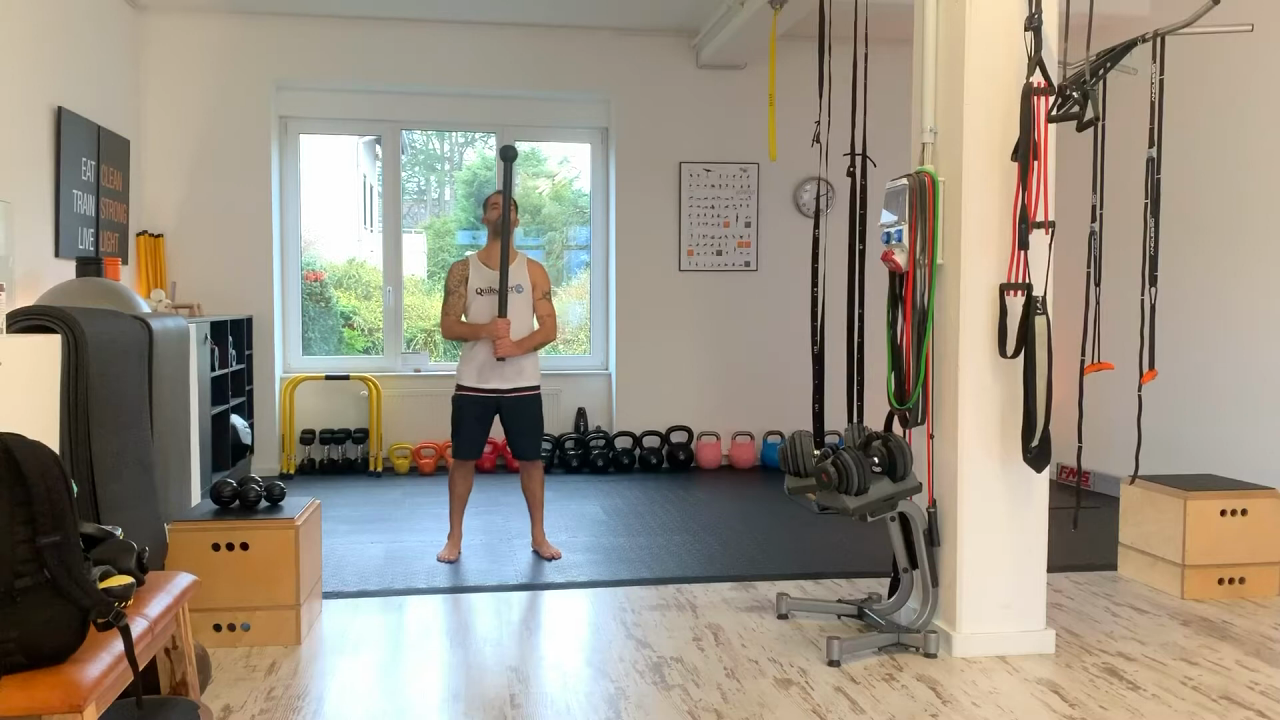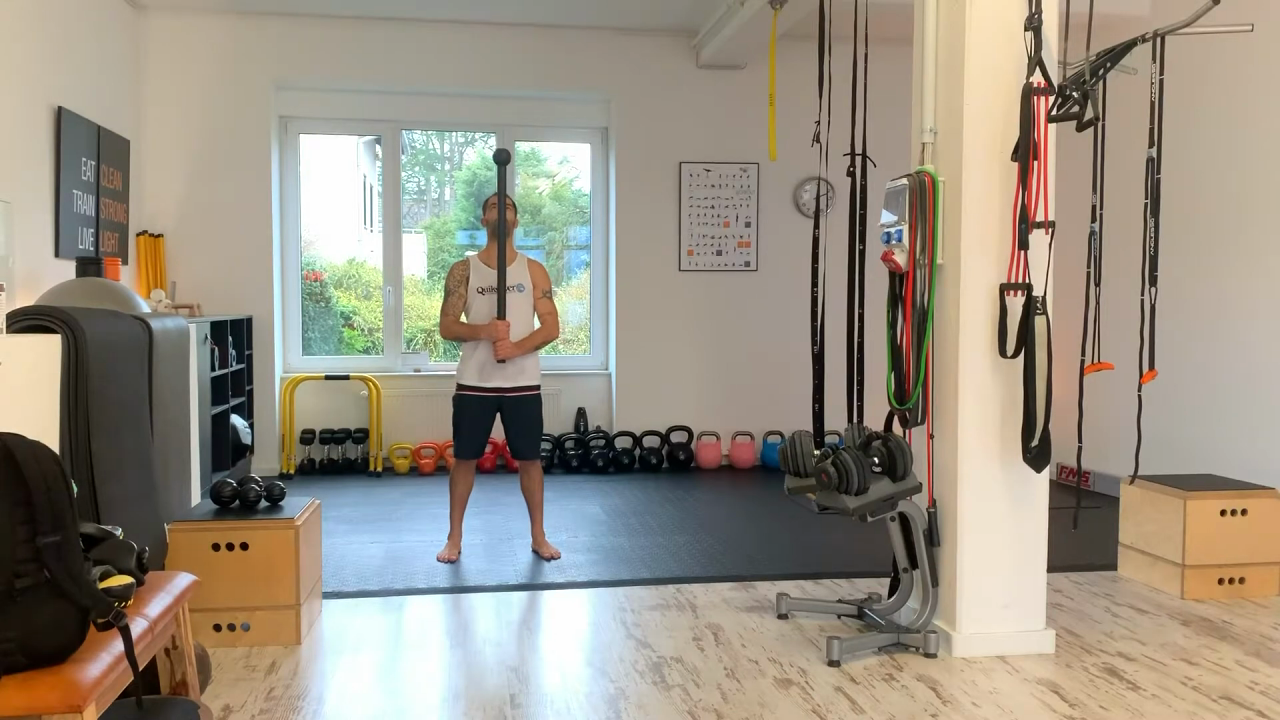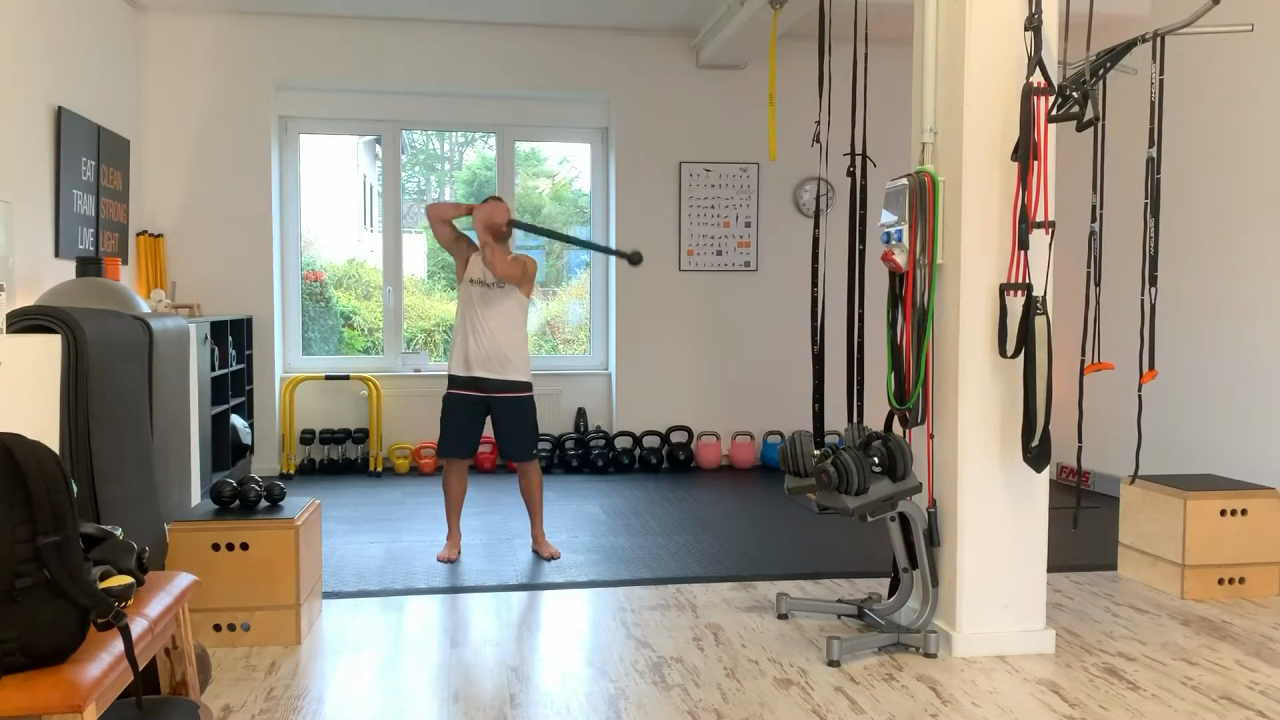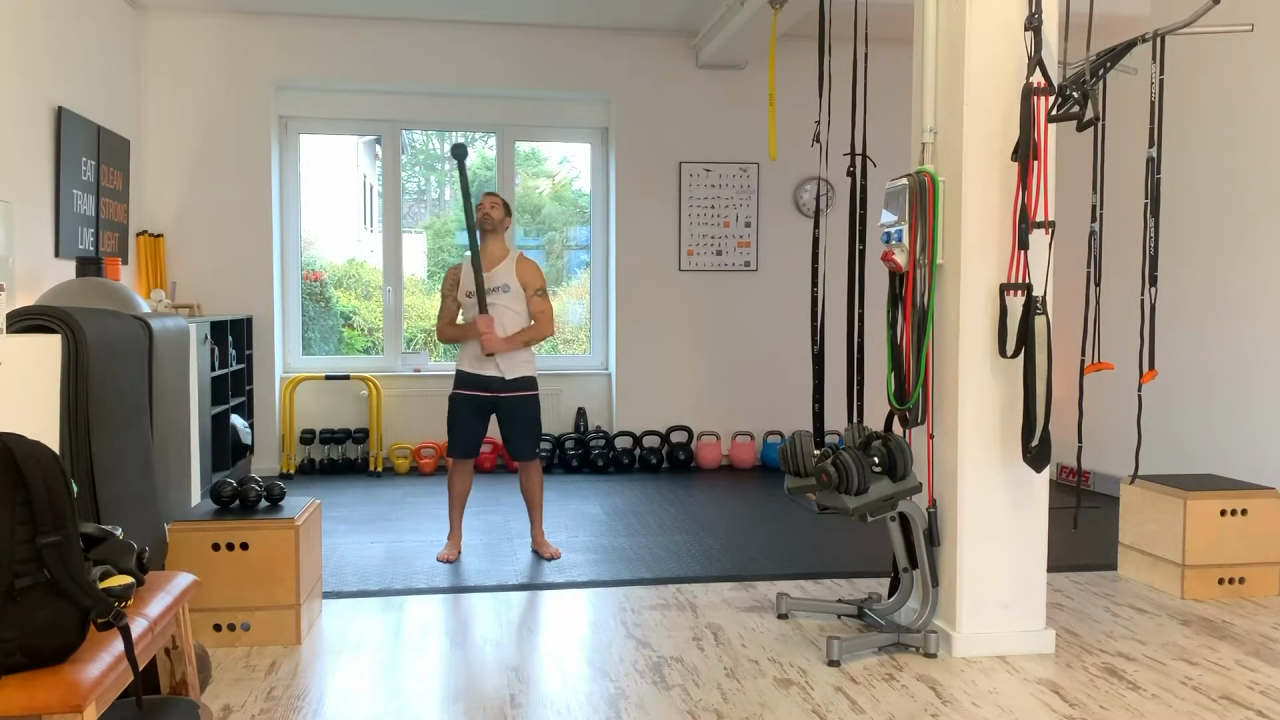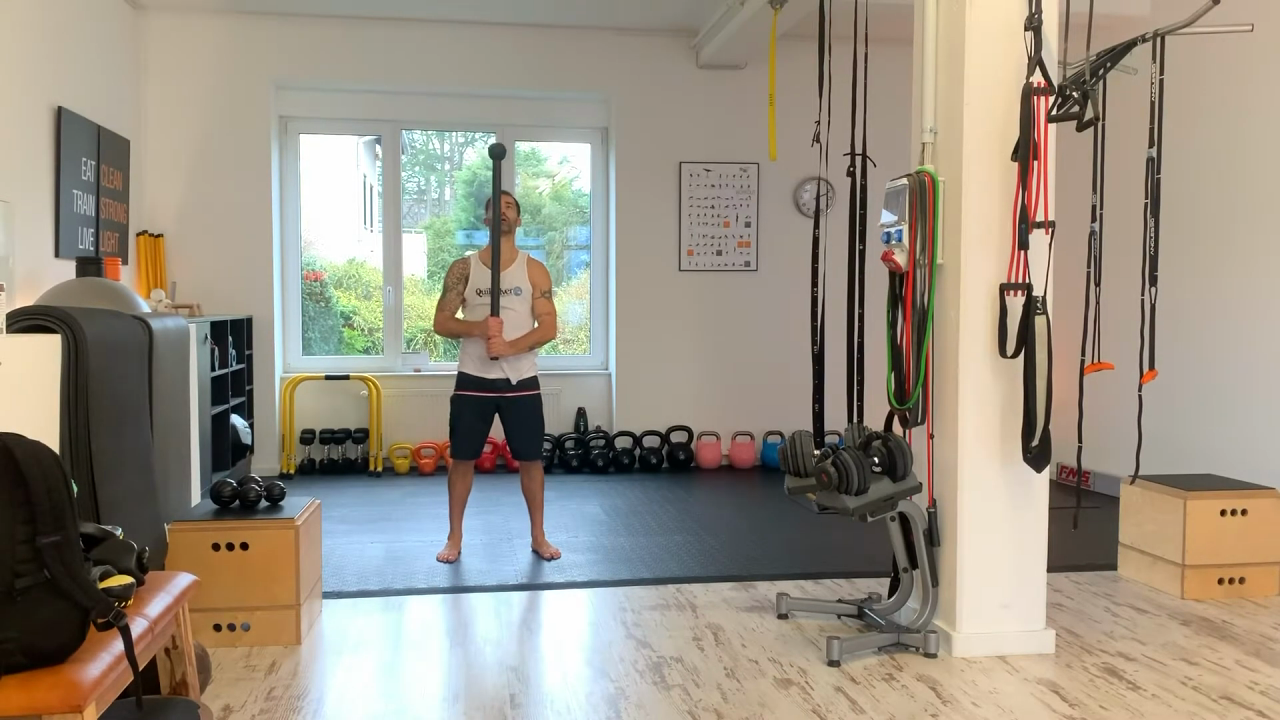
dt=1s
person 1, frame 1
left shoulder: (533, 270)
right shoulder: (462, 270)
left elbow: (549, 328)
right elbow: (448, 326)
left wrist: (518, 346)
right wrist: (484, 330)
left hip: (522, 384)
right hip: (474, 383)
left knee: (531, 459)
right knee: (464, 459)
left ankle: (538, 536)
right ankle: (454, 538)
person 1, frame 2
left shoulder: (533, 270)
right shoulder: (463, 270)
left elbow: (551, 327)
right elbow: (447, 326)
left wrist: (517, 347)
right wrist: (484, 331)
left hip: (523, 383)
right hip: (474, 383)
left knee: (529, 459)
right knee: (465, 459)
left ankle: (538, 536)
right ankle: (455, 537)
person 1, frame 3
left shoulder: (524, 265)
right shoulder: (465, 257)
left elbow: (500, 268)
right elbow: (434, 212)
left wrist: (487, 228)
right wrist: (479, 210)
left hip: (511, 381)
right hip: (465, 379)
left knee: (525, 459)
right knee: (454, 459)
left ankle: (538, 536)
right ankle: (453, 537)
person 1, frame 4
left shoulder: (524, 267)
right shoulder: (457, 273)
left elbow: (545, 326)
right elbow: (443, 330)
left wrist: (504, 343)
right wrist: (471, 330)
left hip: (517, 380)
right hip: (471, 380)
left knee: (528, 458)
right knee: (461, 458)
left ankle: (538, 536)
right ankle: (454, 537)
person 1, frame 5
left shoulder: (534, 269)
right shoulder: (463, 268)
left elbow: (548, 328)
right elbow: (441, 322)
left wrist: (509, 347)
right wrist: (479, 329)
left hip: (521, 381)
right hip: (474, 380)
left knee: (530, 459)
right knee: (463, 459)
left ankle: (538, 536)
right ankle: (455, 537)
